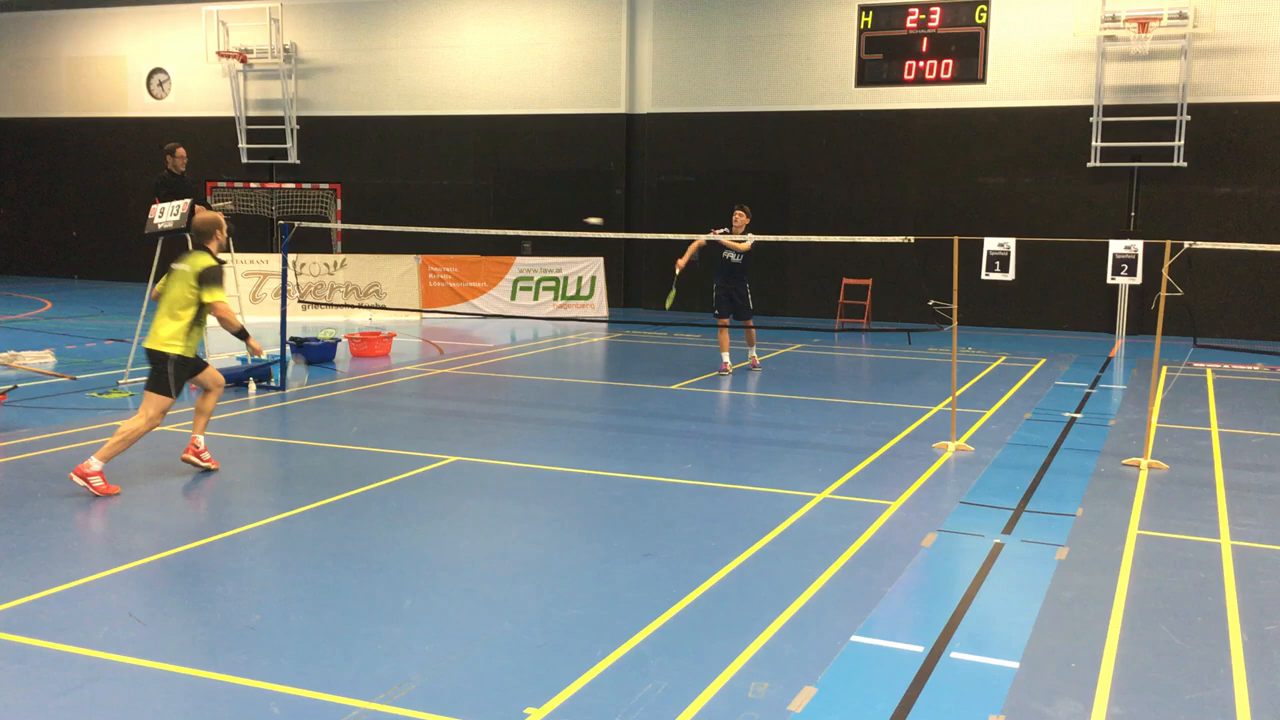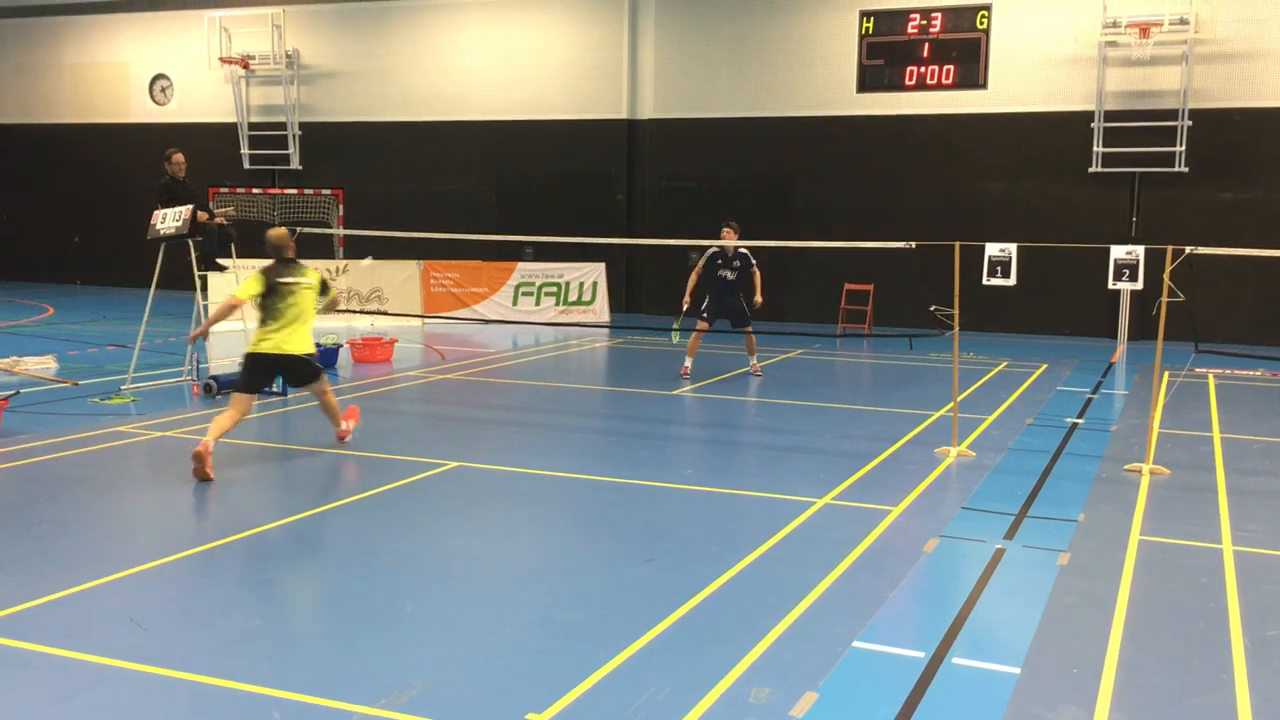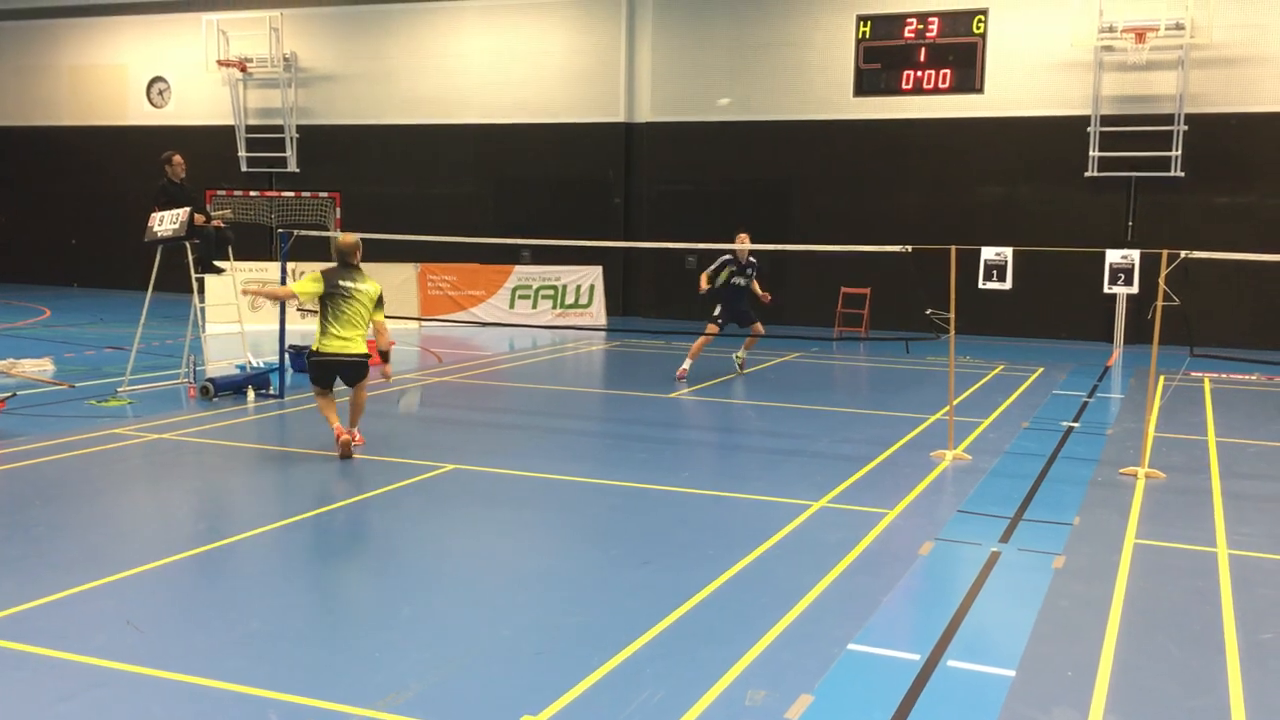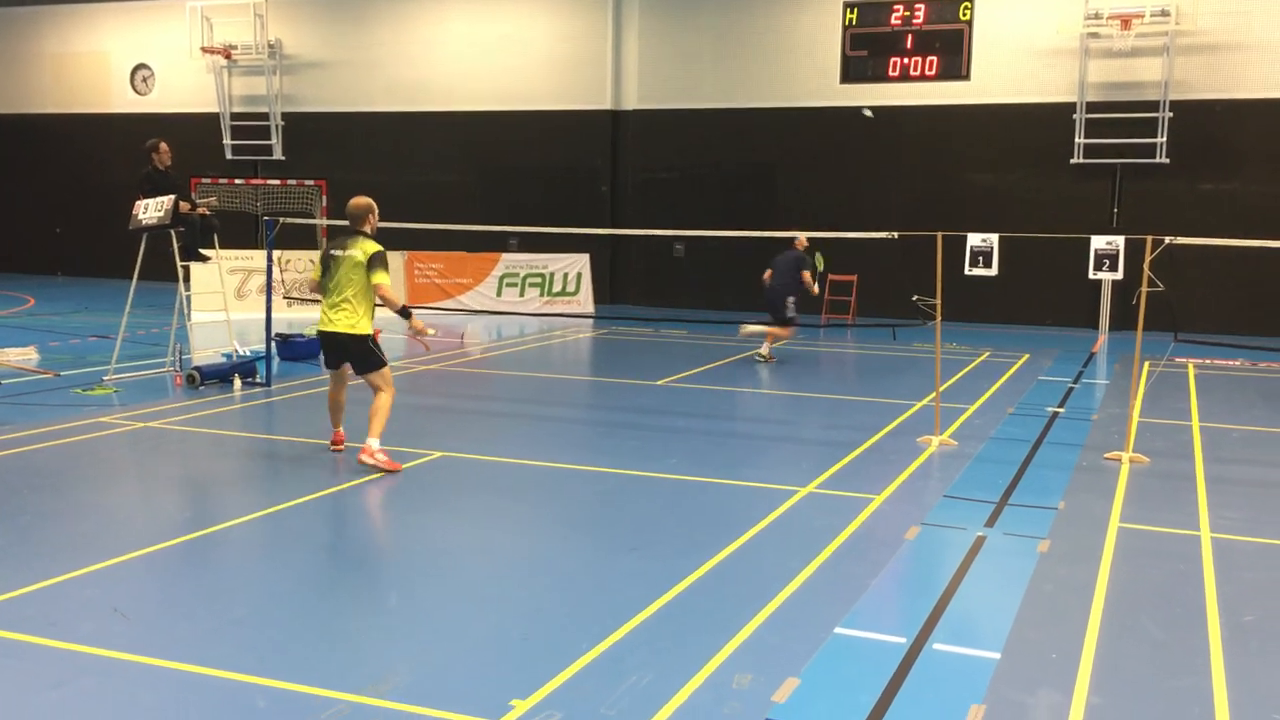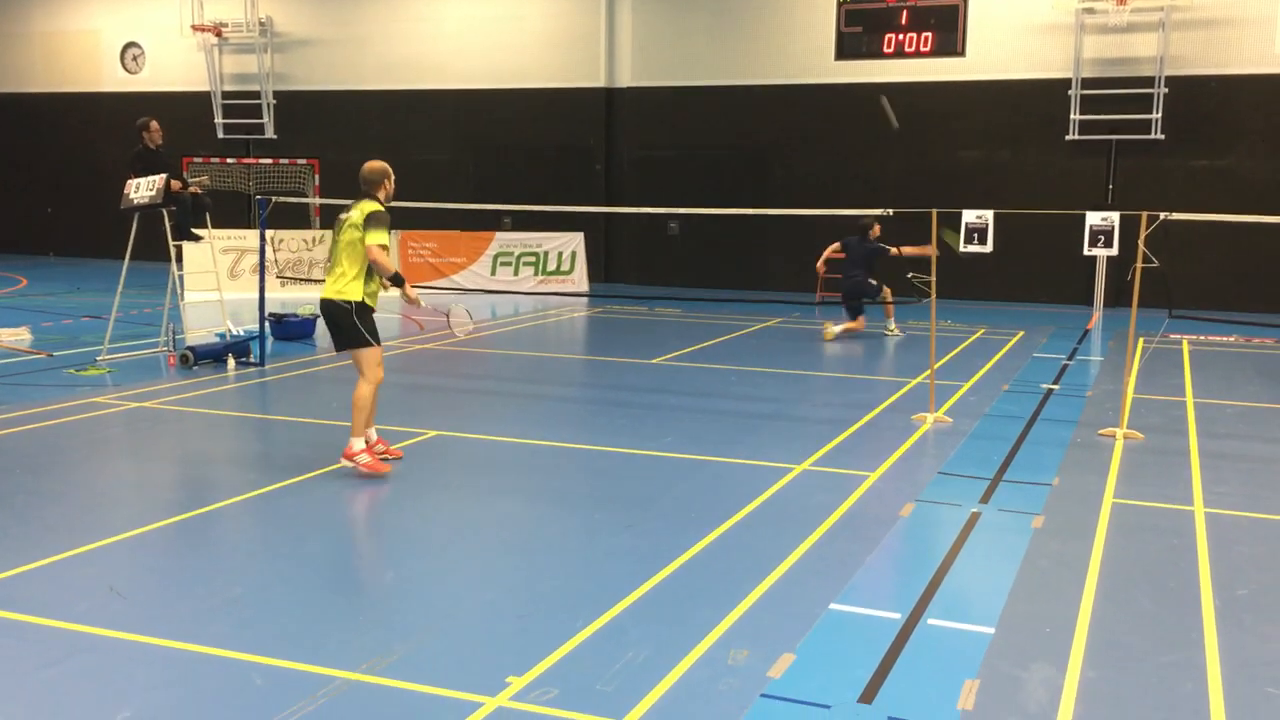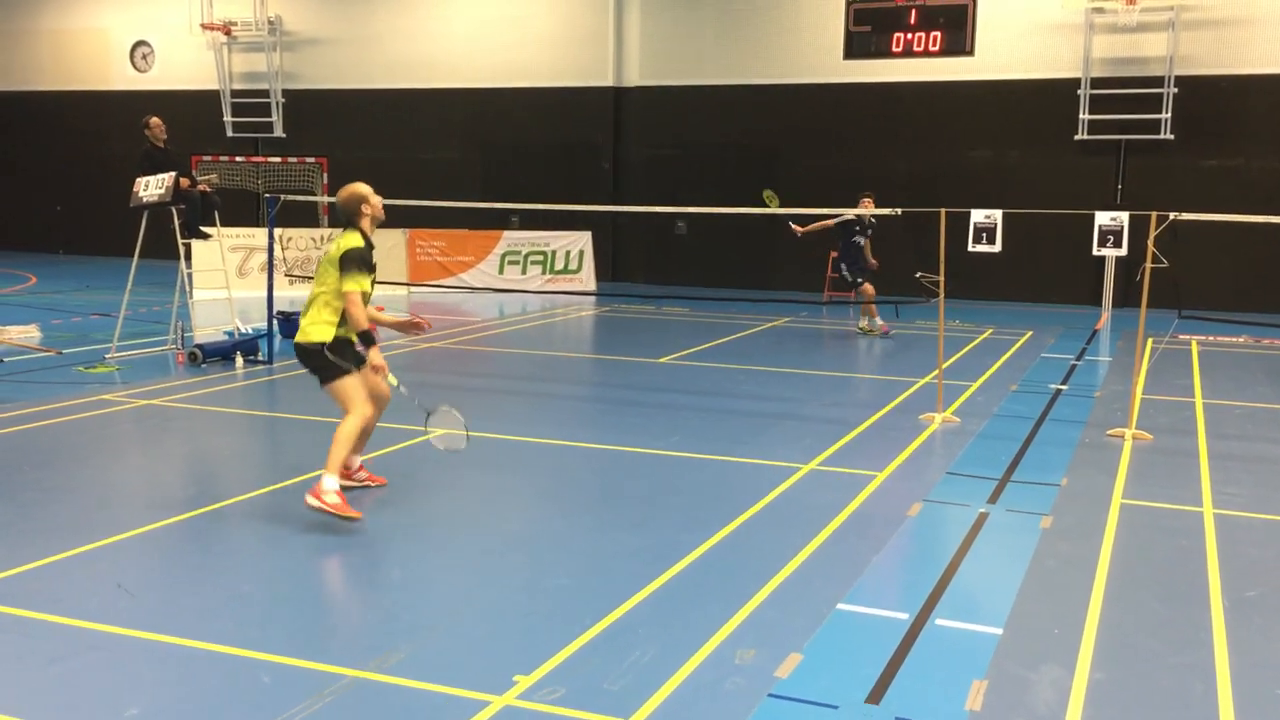
dt=0.4s
person 1, frame 1
left shoulder: (181, 261)
right shoulder: (209, 266)
left elbow: (157, 293)
right elbow: (220, 312)
right wrist: (247, 338)
left hip: (164, 346)
right hip: (171, 350)
left knee: (215, 383)
right knee: (151, 416)
left ankle: (196, 447)
right ankle: (91, 468)
person 1, frame 2
left shoulder: (264, 275)
right shoulder: (313, 276)
left elbow: (234, 302)
right elbow: (332, 298)
left wrist: (205, 325)
right wrist: (329, 305)
left hip: (262, 353)
right hip: (299, 354)
left knee: (234, 410)
right knee: (323, 390)
left ankle: (206, 447)
right ankle: (342, 427)
person 1, frame 3
left shoulder: (327, 276)
right shoulder: (374, 288)
left elbow: (287, 293)
right elbow: (380, 329)
left wrist: (256, 291)
right wrist: (385, 361)
left hip: (323, 354)
right hip: (356, 355)
left knee: (322, 395)
right knee: (359, 389)
left ankle: (339, 431)
right ankle: (352, 433)
person 1, frame 4
left shoulder: (331, 248)
right shoulder: (373, 250)
left elbow: (313, 285)
right elbow: (382, 291)
right wrist: (409, 317)
left hip: (327, 330)
right hip: (356, 333)
left knee: (337, 382)
right knee: (385, 389)
left ankle: (337, 435)
right ankle: (371, 450)
person 1, frame 5
left shoulder: (350, 212)
right shoulder: (376, 213)
left elbow: (336, 255)
right elbow: (375, 253)
right wrist: (402, 284)
left hip: (335, 301)
right hip: (350, 303)
left knee: (374, 372)
right knee: (372, 375)
left ankle: (369, 442)
right ankle: (357, 449)
person 1, frame 6
left shoulder: (350, 244)
right shoulder: (357, 249)
right elbow: (353, 303)
left wrist: (393, 323)
right wrist: (371, 348)
left hip: (334, 339)
right hip: (321, 342)
left knee: (381, 394)
right knee: (360, 411)
left ankle: (351, 468)
right ankle: (326, 491)
